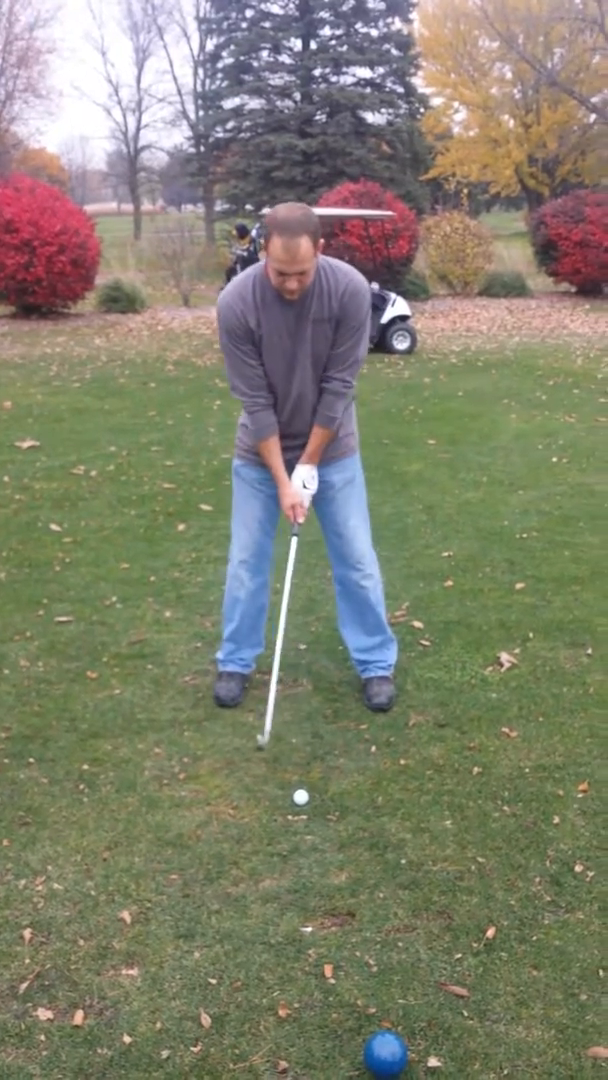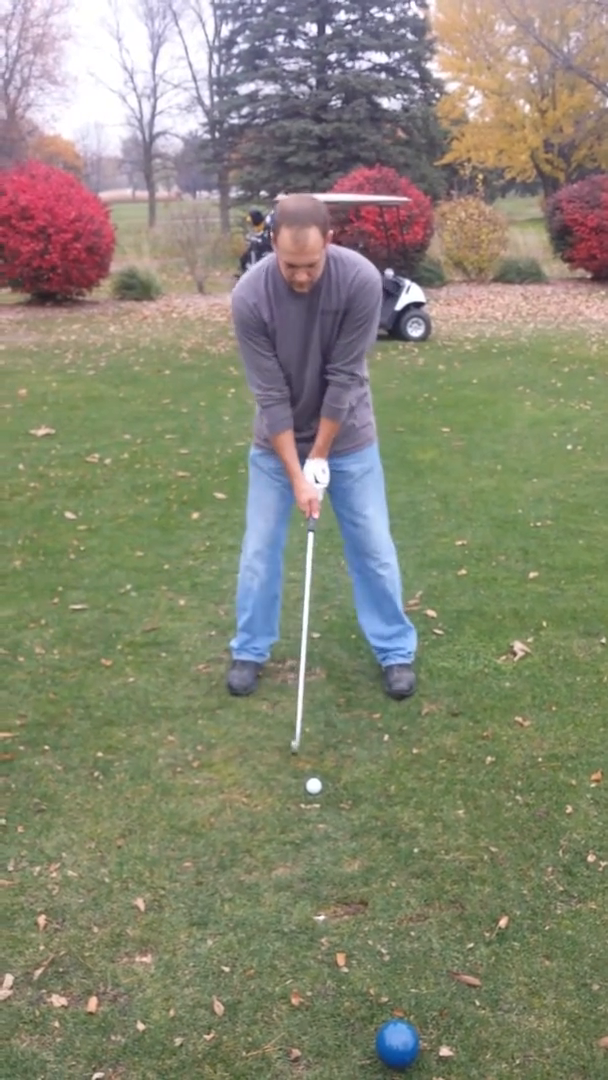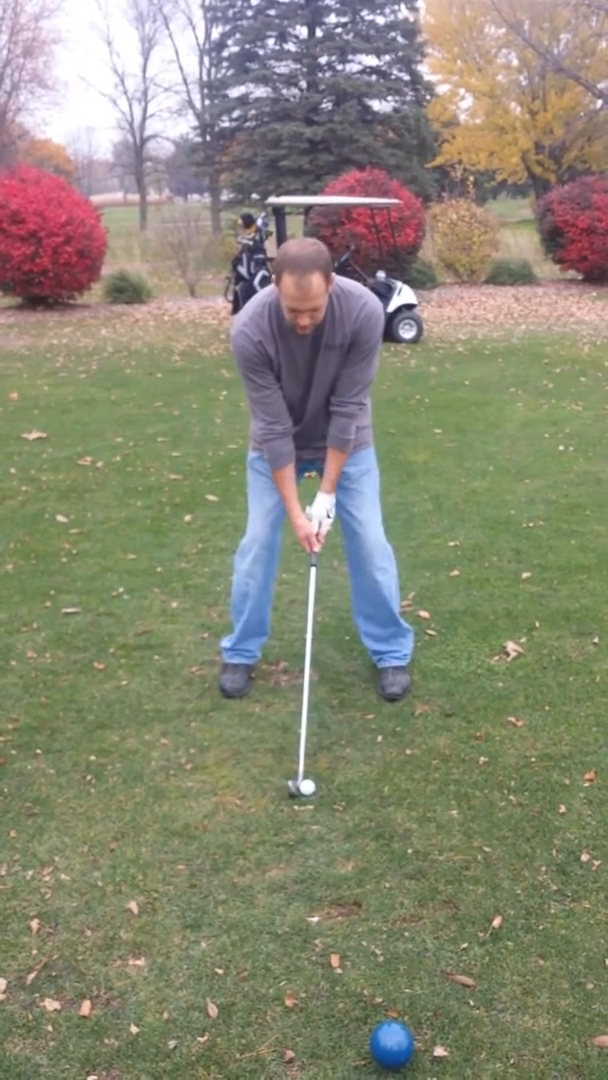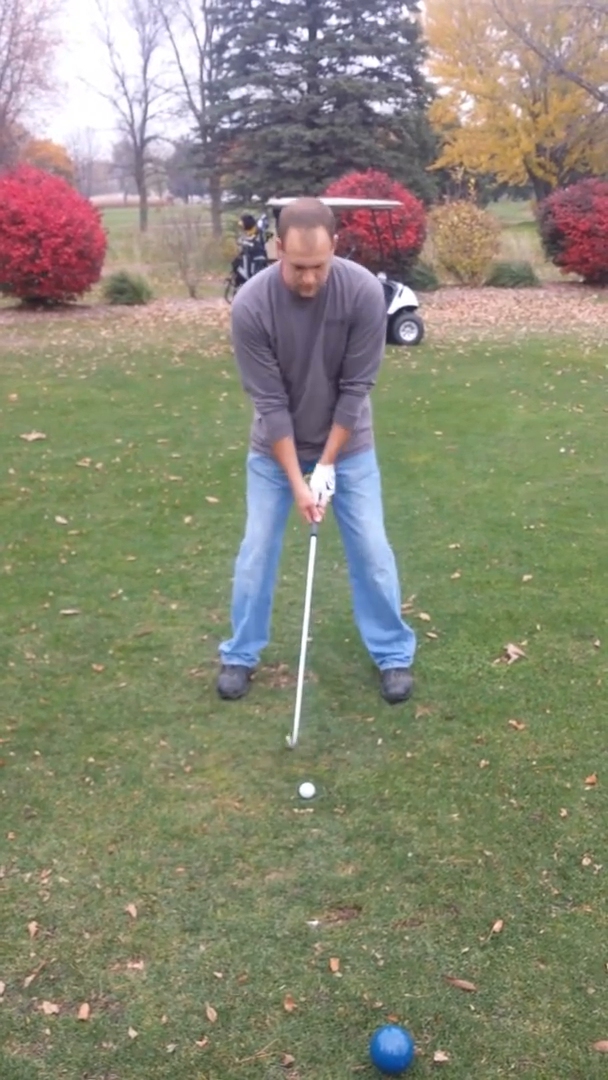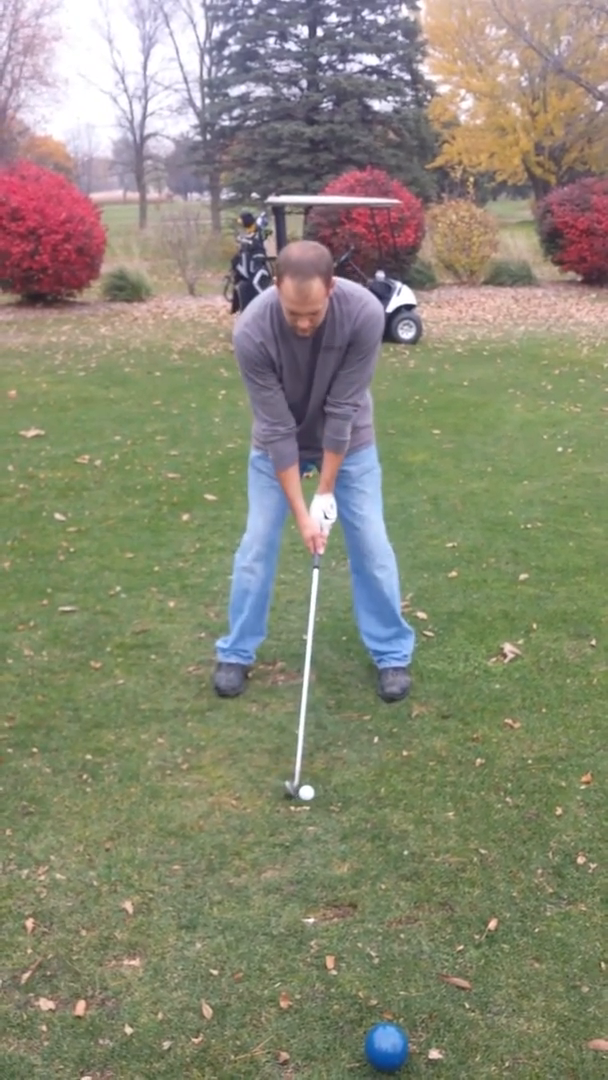
dt=1s
person 1, frame 1
left shoulder: (351, 289)
right shoulder: (236, 302)
left elbow: (340, 385)
right elbow: (254, 401)
left wrist: (309, 464)
right wrist: (282, 480)
left hip: (331, 445)
right hip: (262, 449)
left knee: (356, 556)
right knee: (247, 557)
left ankle: (375, 663)
right ankle: (235, 661)
person 1, frame 2
left shoulder: (361, 280)
right shoulder: (248, 296)
left elbow: (345, 377)
right elbow: (270, 395)
left wrist: (320, 456)
right wrist: (296, 476)
left hip: (347, 434)
right hip: (277, 438)
left knee: (372, 542)
right knee: (261, 544)
left ankle: (396, 650)
right ankle: (249, 650)
person 1, frame 3
left shoulder: (365, 311)
right shoulder: (249, 329)
left elbow: (349, 406)
right elbow: (272, 425)
left wrist: (328, 490)
right wrist: (294, 512)
left hip: (345, 441)
right hip: (276, 445)
left knee: (369, 543)
right knee: (258, 542)
left ankle: (391, 652)
right ankle: (240, 652)
person 1, frame 4
left shoulder: (364, 291)
right shoulder: (250, 305)
left elbow: (357, 386)
right elbow: (268, 401)
left wrist: (328, 463)
right wrist: (296, 481)
left hip: (347, 442)
right hip: (276, 445)
left knee: (370, 548)
right knee: (258, 548)
left ankle: (393, 654)
right ankle: (240, 654)
person 1, frame 5
left shoulder: (365, 313)
right shoulder: (251, 331)
left elbow: (342, 409)
right elbow: (276, 428)
left wrist: (327, 491)
right wrist: (301, 513)
left hip: (347, 440)
right hip: (278, 444)
left knee: (370, 542)
right knee: (258, 541)
left ankle: (392, 653)
right ankle: (235, 652)
